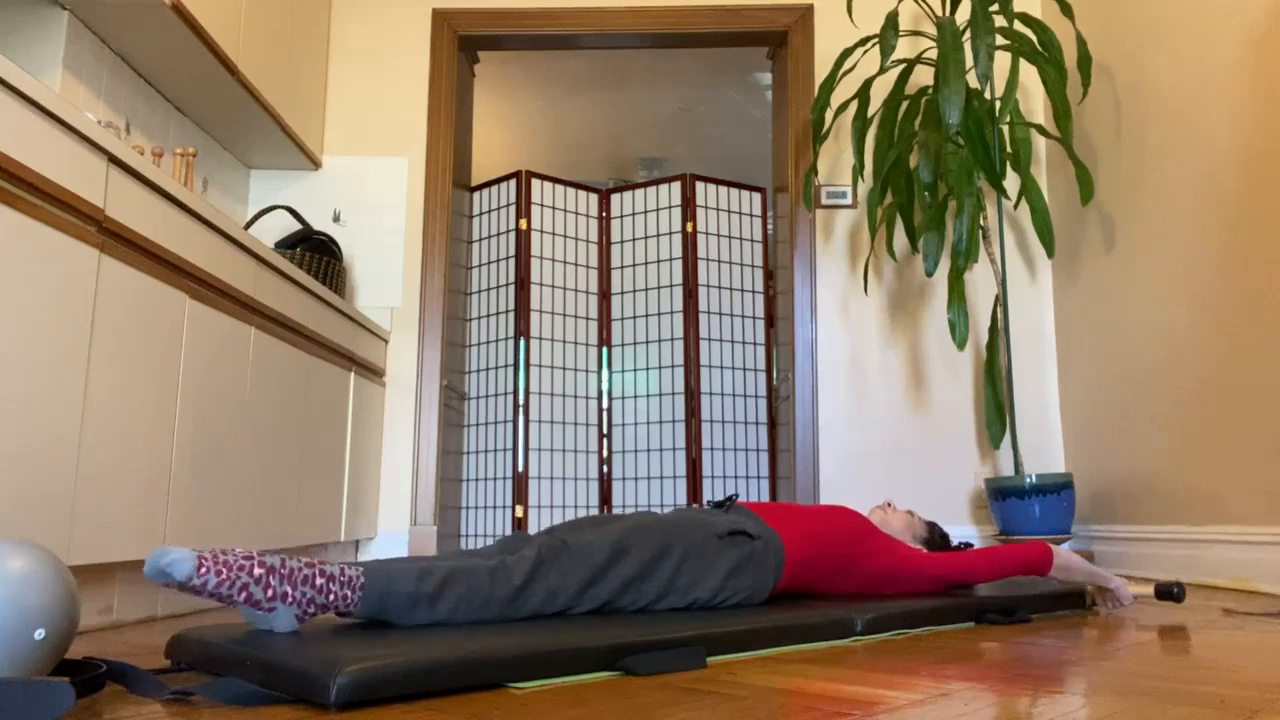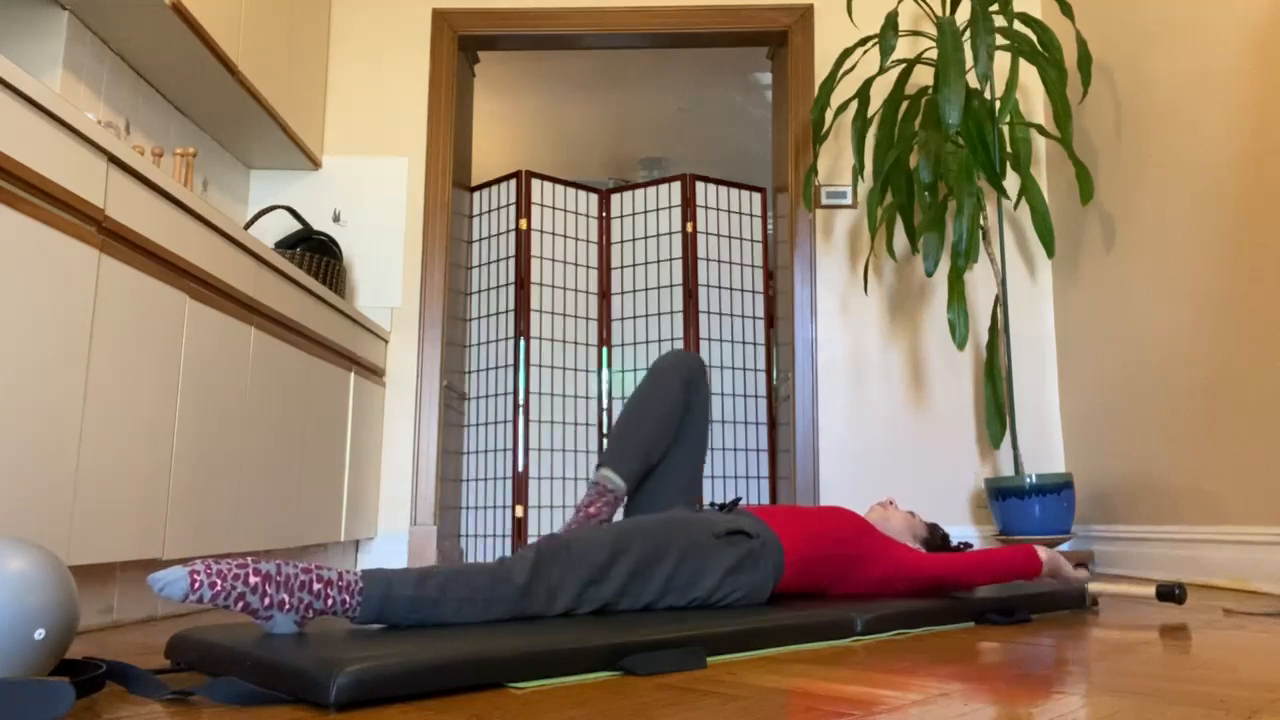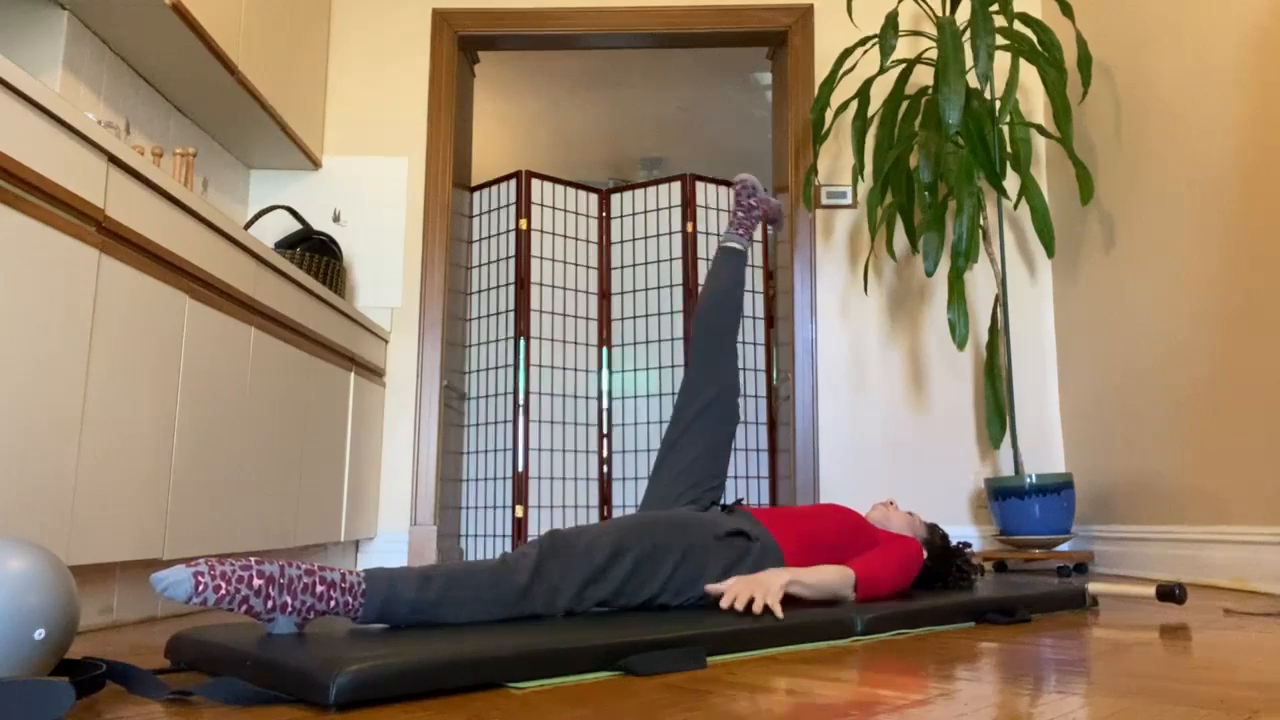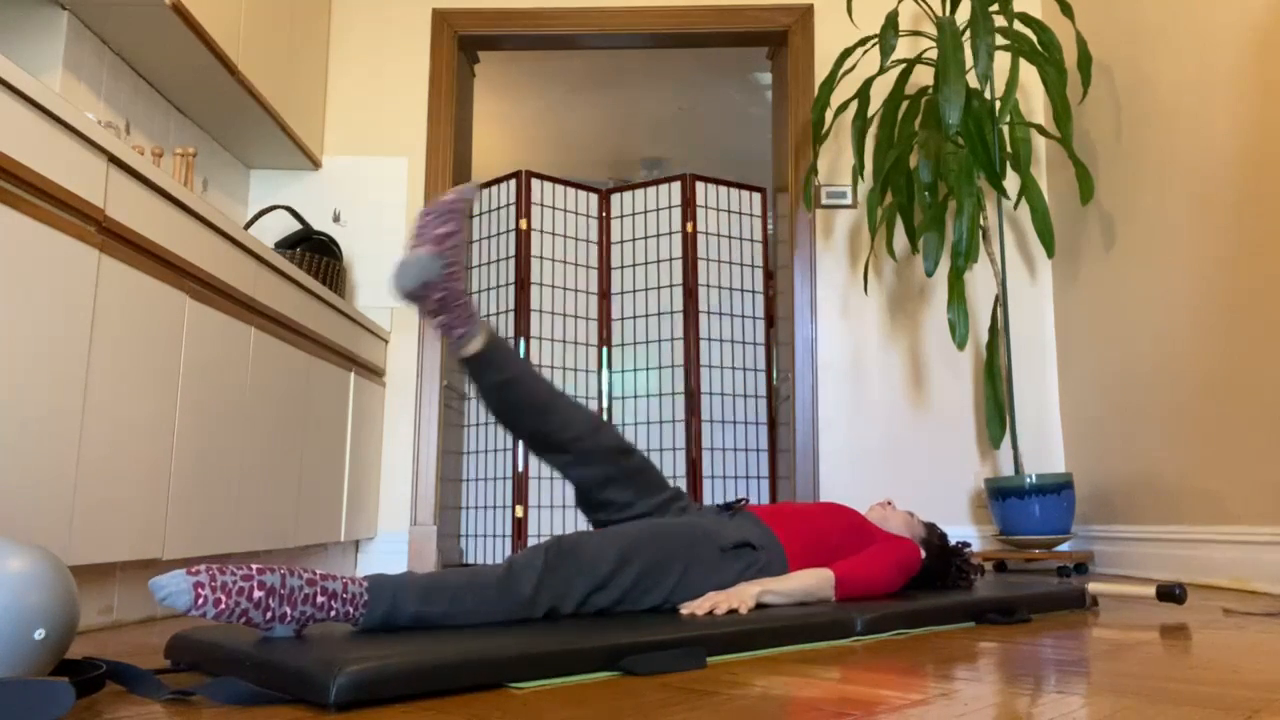
dt=1s
person 1, frame 1
left shoulder: (903, 562)
right shoulder: (853, 534)
left elbow: (994, 560)
left wrist: (1082, 567)
left hip: (732, 557)
right hip: (710, 533)
left knee: (515, 586)
right knee: (512, 556)
left ankle: (305, 586)
right ankle: (298, 588)
person 1, frame 2
left shoulder: (897, 561)
right shoulder: (849, 531)
left elbow: (1002, 566)
left wrist: (1048, 562)
left hip: (734, 557)
right hip: (697, 530)
left knee: (531, 585)
right knee: (682, 372)
left ankle: (301, 587)
right ankle: (601, 504)
person 1, frame 3
left shoulder: (897, 557)
right shoulder: (852, 530)
left elbow: (851, 581)
left wrist: (784, 576)
left hip: (728, 554)
right hip: (706, 530)
left knee: (541, 577)
right knee: (712, 376)
left ankle: (314, 589)
person 1, frame 4
left shoulder: (896, 558)
right shoulder: (851, 526)
left elbow: (844, 580)
left wrist: (763, 587)
left hip: (733, 557)
right hip: (702, 526)
left knee: (552, 577)
right knee: (592, 449)
left ankle: (313, 595)
right ankle: (451, 309)
